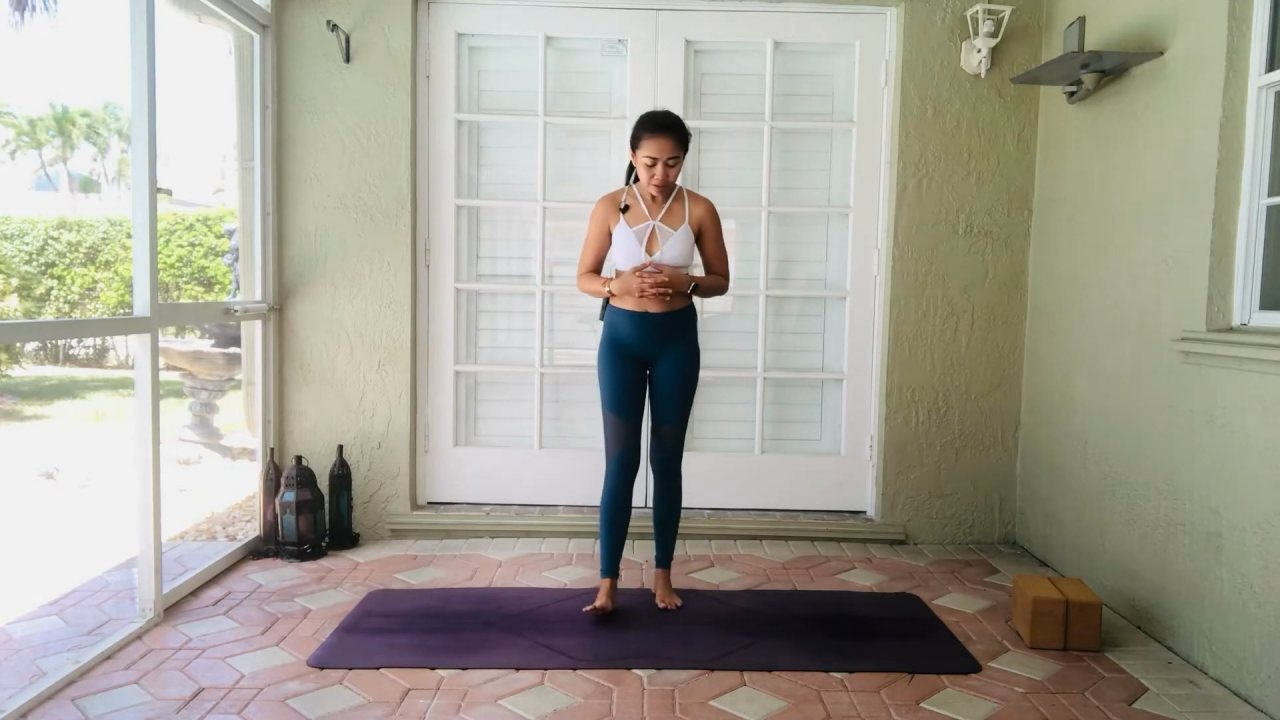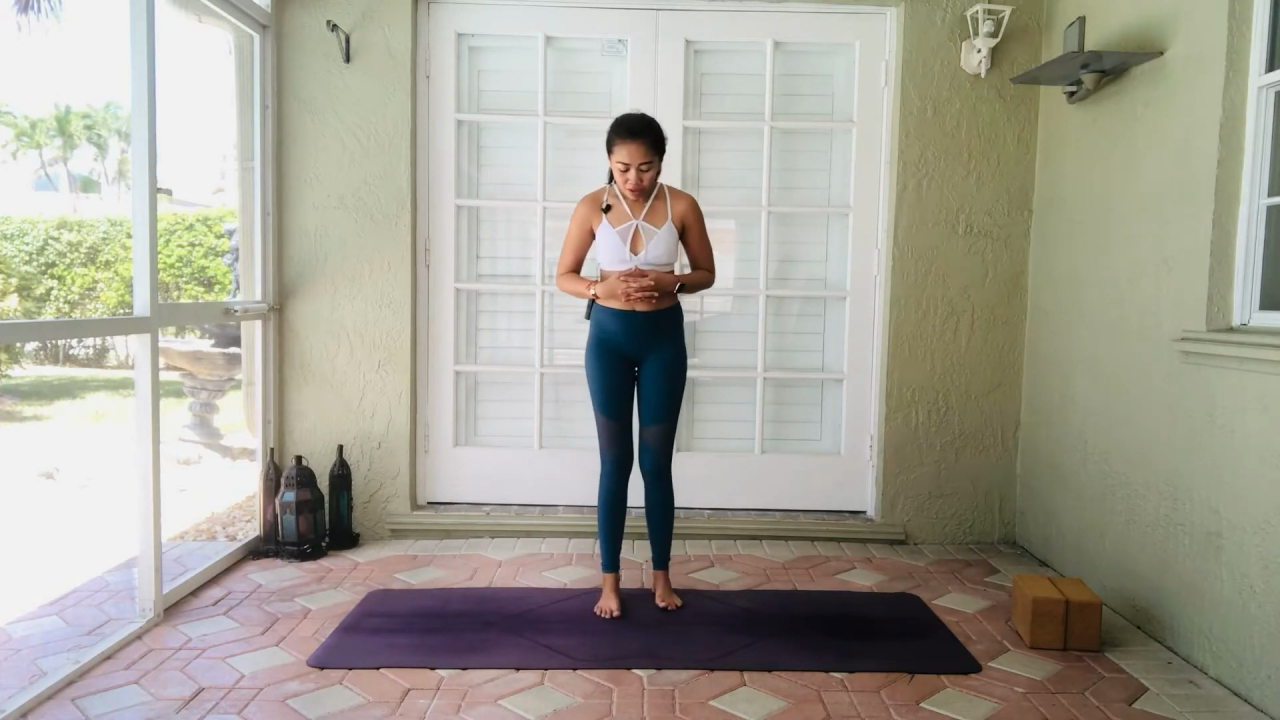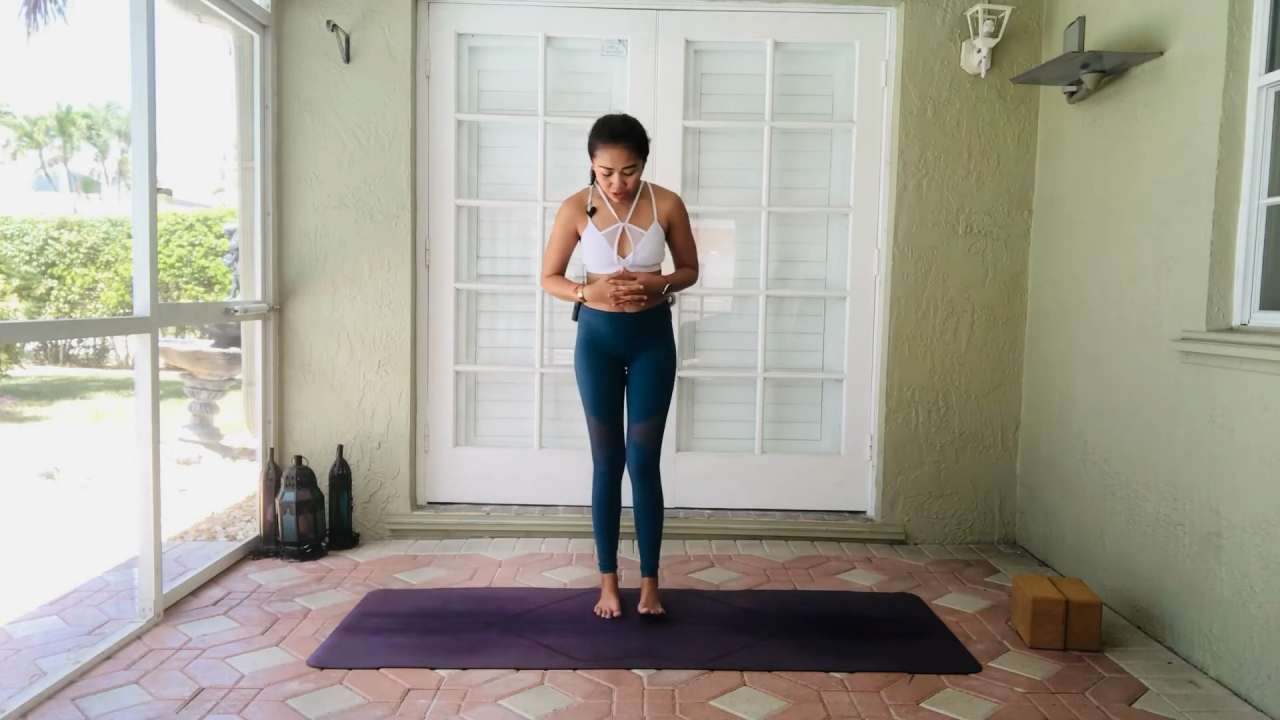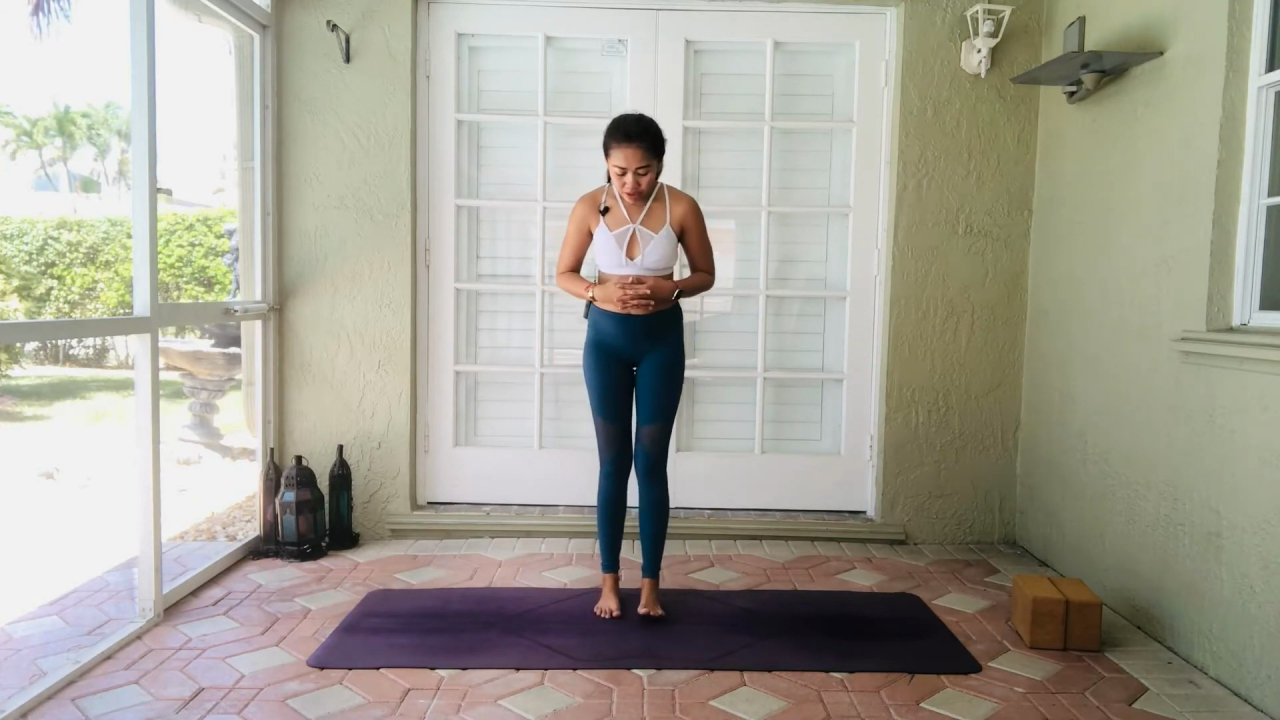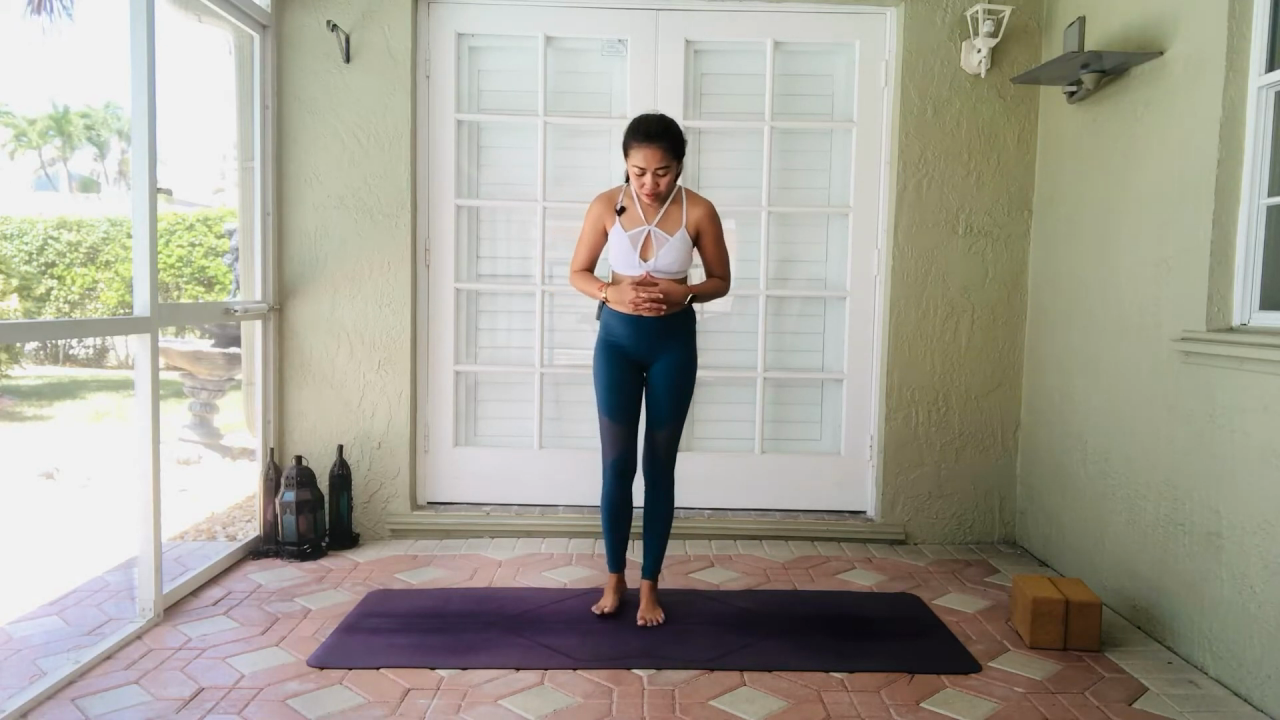
dt=0.5s
person 1, frame 1
left shoulder: (699, 210)
right shoulder: (609, 207)
left elbow: (720, 280)
right elbow: (583, 277)
left wrist: (684, 284)
right wrist: (618, 286)
left hip: (676, 339)
right hip: (621, 337)
left knee: (667, 461)
right knee: (620, 461)
left ankle: (662, 574)
right ankle: (607, 582)
person 1, frame 2
left shoulder: (682, 206)
right shoulder: (592, 206)
left elbow: (706, 273)
right elbow: (564, 275)
left wrist: (671, 283)
right wrist: (601, 288)
left hip: (663, 336)
right hip: (609, 336)
left knee: (656, 460)
right knee: (614, 461)
left ankle: (661, 573)
right ankle: (609, 580)
person 1, frame 3
left shoulder: (667, 204)
right shoulder: (576, 208)
left elbow: (690, 269)
right elbow: (550, 277)
left wrist: (660, 285)
right wrist: (589, 291)
left hip: (653, 336)
right hip: (598, 337)
left knee: (644, 460)
right knee: (608, 461)
left ankle: (649, 581)
right ankle: (608, 581)
person 1, frame 4
left shoulder: (682, 208)
right shoulder: (589, 207)
left elbow: (706, 274)
right elbow: (564, 274)
left wrist: (670, 289)
right wrist: (599, 292)
left hip: (661, 339)
right hip: (607, 338)
left knee: (651, 463)
right knee: (613, 462)
left ankle: (650, 583)
right ankle: (609, 581)
person 1, frame 5
left shoulder: (698, 211)
right shoulder: (606, 205)
left elbow: (721, 281)
right elbow: (578, 272)
left wrist: (683, 293)
right wrist: (612, 292)
left hip: (673, 342)
right hip: (617, 339)
left knee: (659, 465)
right knee: (617, 464)
left ankle: (649, 586)
right ankle: (614, 579)
